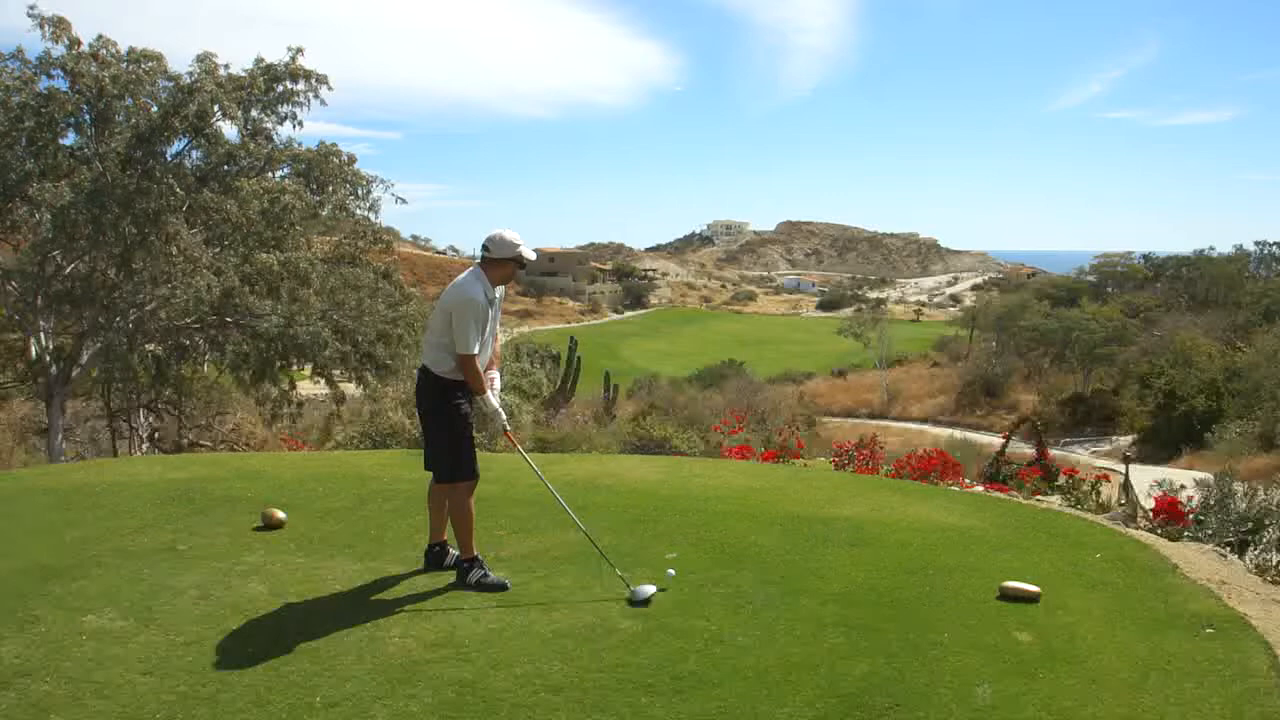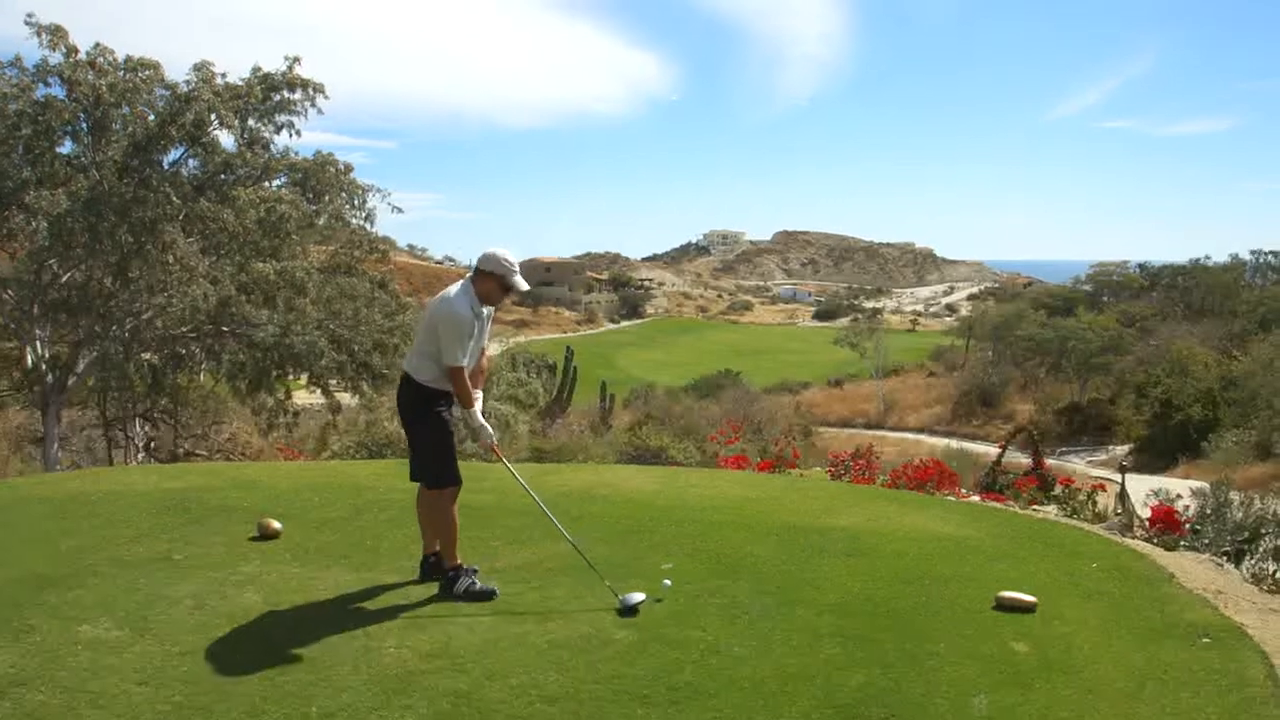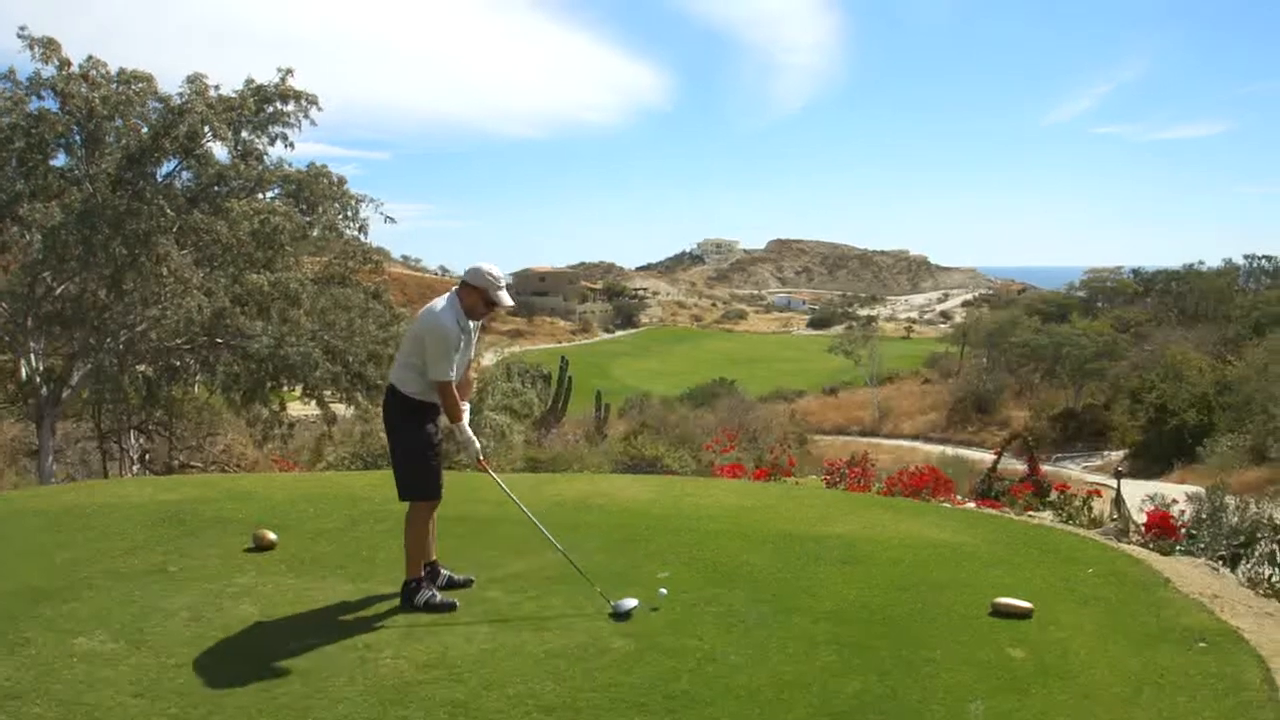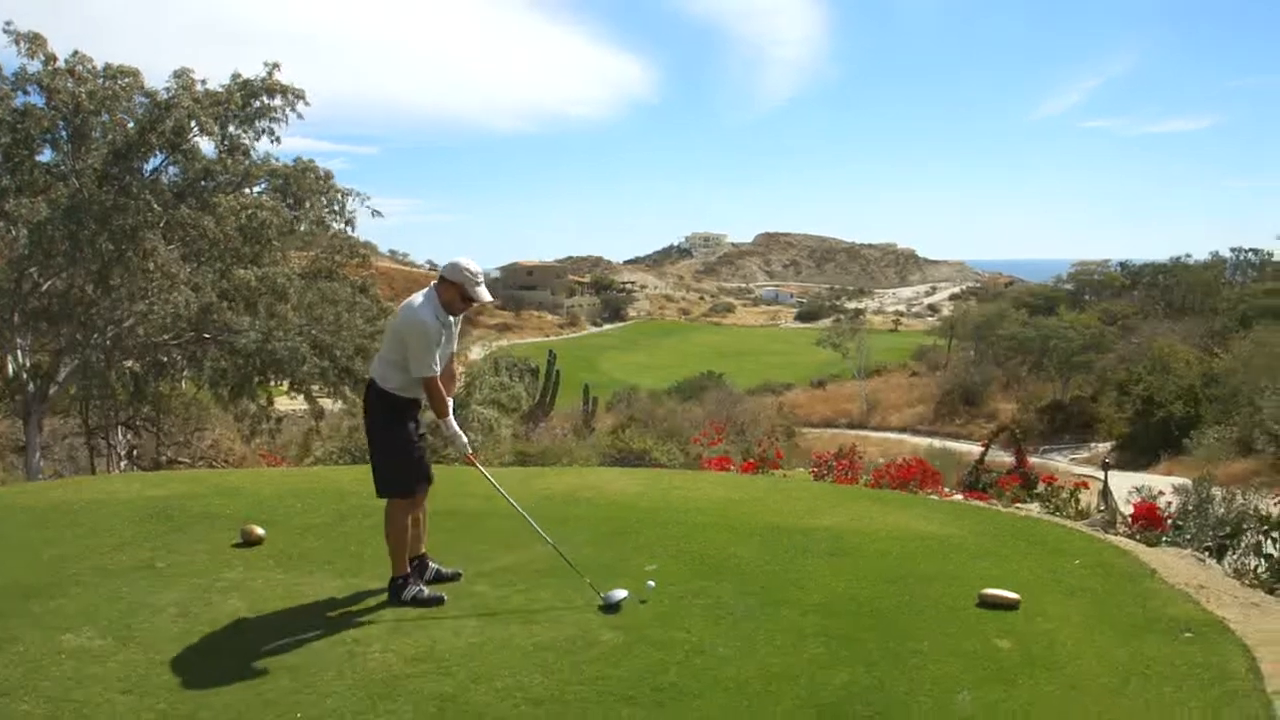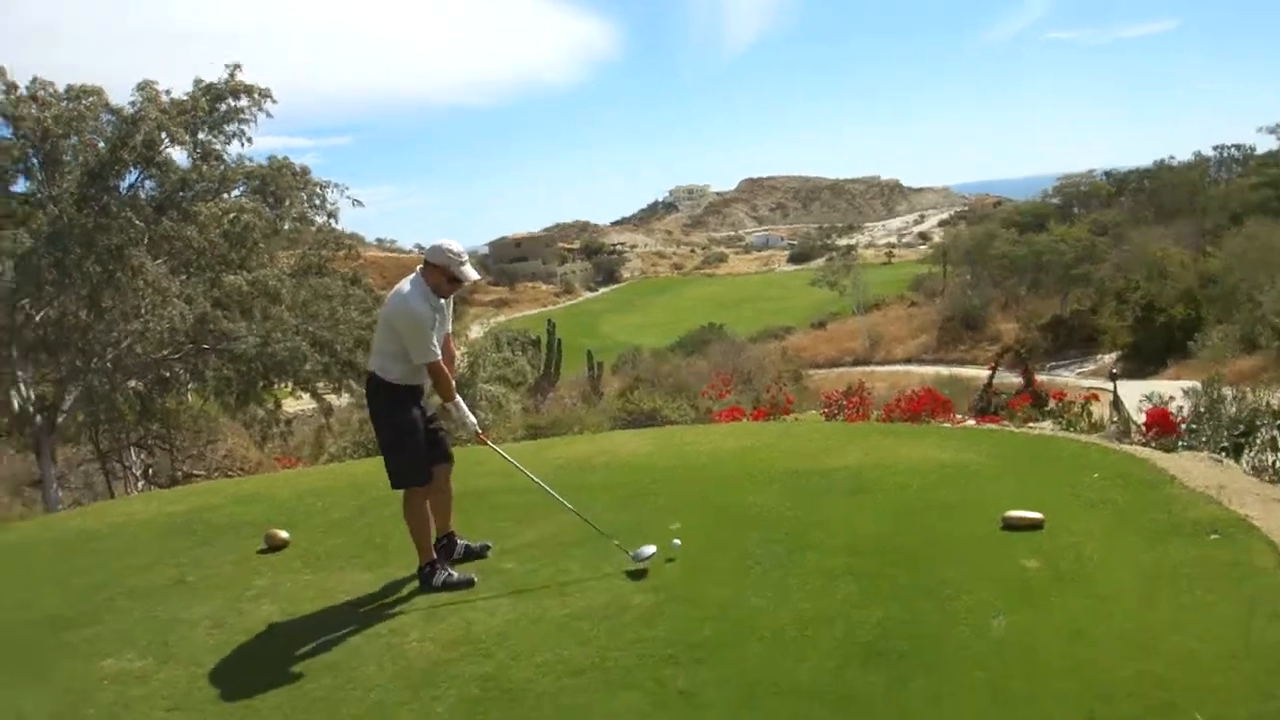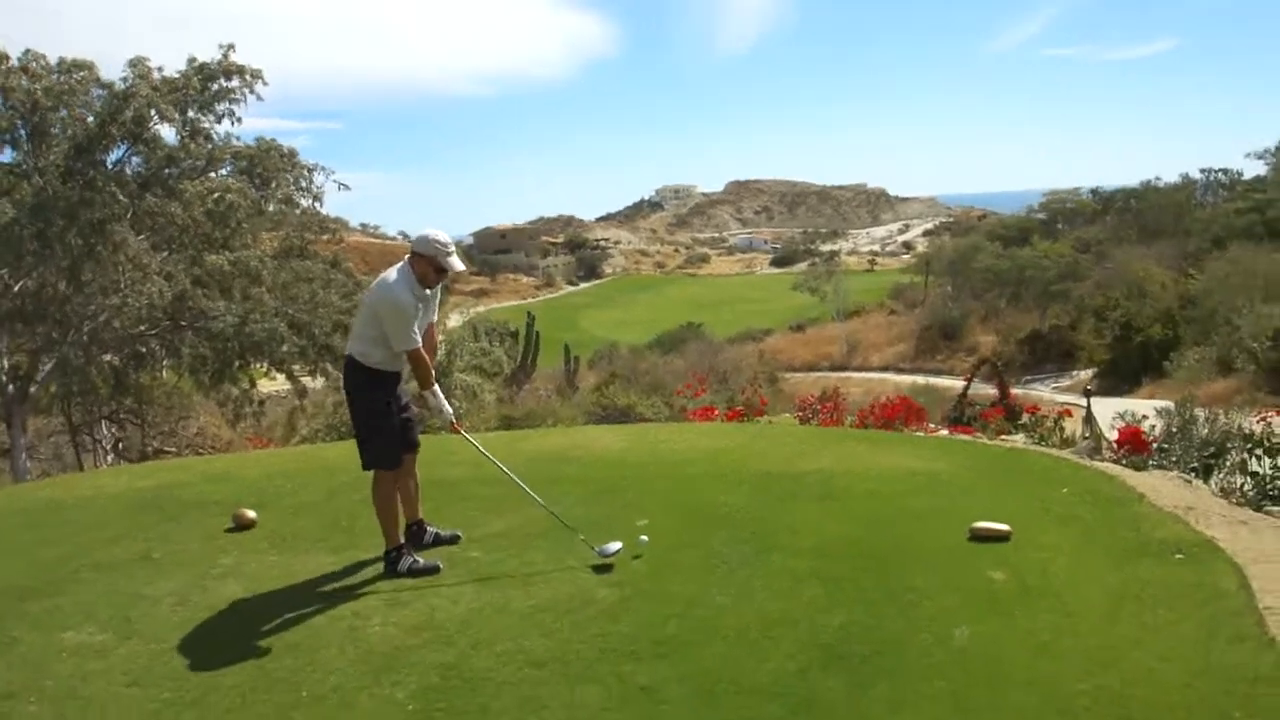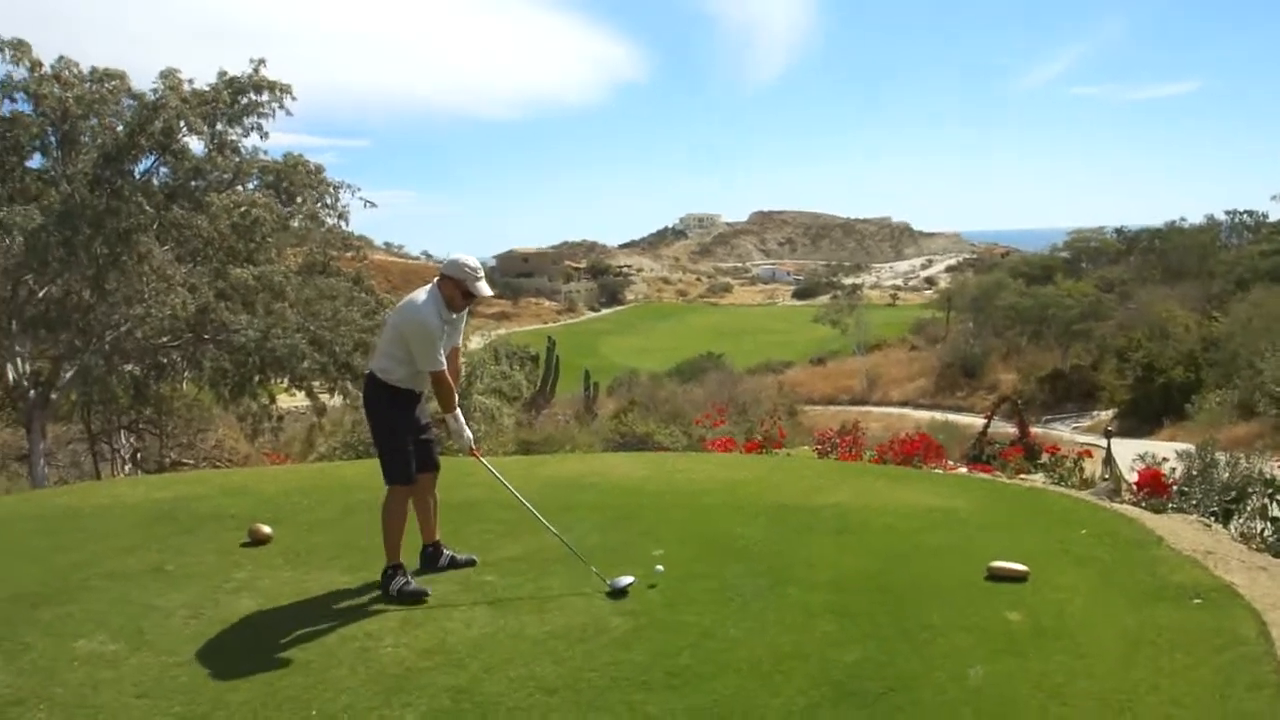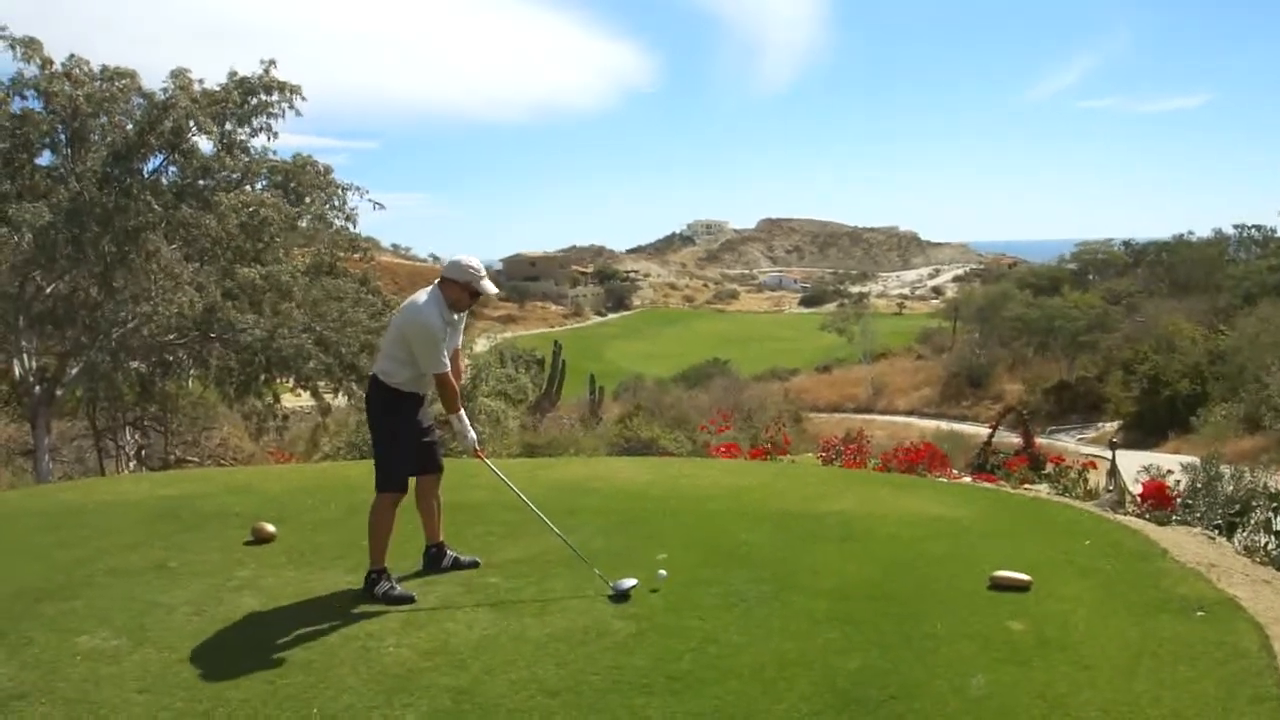
dt=0.2s
person 1, frame 1
left shoulder: (493, 289)
right shoulder: (470, 296)
left elbow: (492, 339)
right elbow: (466, 360)
left wrist: (494, 379)
right wrist: (488, 402)
left hip: (452, 386)
right hip: (443, 388)
left knee: (444, 474)
right knee: (461, 479)
left ankle: (437, 548)
right ankle: (469, 564)
person 1, frame 2
left shoulder: (484, 304)
right shoulder: (456, 309)
left elbow: (479, 356)
right elbow: (456, 374)
left wrist: (478, 399)
right wrist: (476, 420)
left hip: (437, 395)
right hip: (422, 396)
left knee: (433, 483)
right knee: (446, 484)
left ankle: (434, 559)
right ankle: (452, 572)
person 1, frame 3
left shoulder: (470, 316)
right shoulder: (442, 323)
left elbow: (465, 369)
right elbow: (446, 387)
left wrist: (464, 412)
right wrist: (465, 434)
left hip: (425, 407)
right hip: (408, 408)
left knee: (428, 494)
right knee: (424, 498)
left ankle: (429, 568)
right ankle: (414, 585)
person 1, frame 4
left shoulder: (449, 311)
right shoulder: (420, 320)
left elbow: (448, 363)
right elbow: (430, 384)
left wrist: (446, 412)
right wrist: (452, 429)
left hip: (408, 403)
right hip: (388, 405)
left knee: (420, 488)
right knee: (403, 495)
left ankle: (417, 562)
right ankle: (400, 580)
person 1, frame 5
left shoulder: (441, 293)
right shoulder: (411, 306)
left elbow: (446, 344)
right elbow: (435, 367)
left wrist: (452, 397)
right wrist: (461, 411)
left hip: (412, 391)
right hip: (391, 395)
left knee: (441, 467)
right knee: (417, 483)
left ankle: (446, 542)
right ankle: (429, 567)
person 1, frame 6
left shoulder: (429, 283)
right shoulder: (395, 295)
left elbow: (430, 335)
right elbow: (415, 355)
left wrist: (431, 385)
right wrist: (437, 399)
left hip: (390, 375)
right hip: (367, 378)
left knee: (407, 454)
right knee: (387, 466)
left ankle: (416, 529)
right ankle: (395, 552)
person 1, frame 7
left shoulder: (456, 306)
right shoulder: (422, 315)
left elbow: (453, 358)
right elbow: (440, 377)
left wrist: (453, 408)
right wrist: (458, 424)
left hip: (411, 394)
right hip: (386, 395)
left knee: (427, 473)
right knee: (401, 482)
left ankle: (432, 551)
right ankle: (393, 570)
person 1, frame 8
left shoulder: (455, 308)
right shoulder: (425, 317)
left elbow: (455, 359)
right elbow: (443, 380)
left wrist: (456, 412)
right wrist: (462, 425)
left hip: (414, 397)
right hip: (390, 399)
left knee: (430, 475)
right knee: (392, 489)
left ankle: (436, 551)
right ankle: (376, 575)
